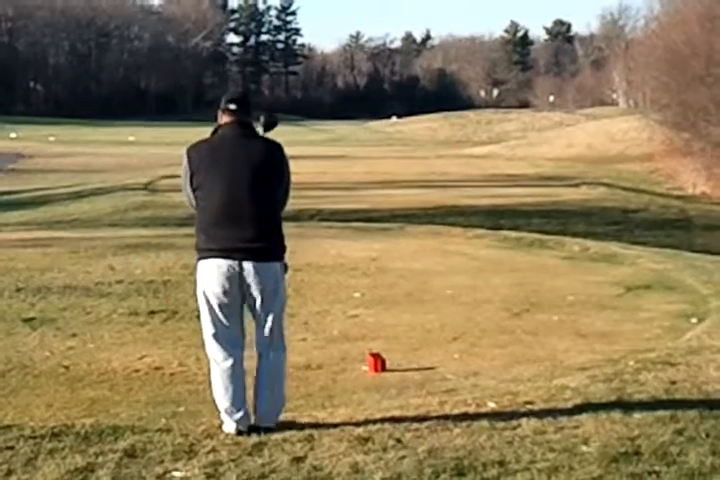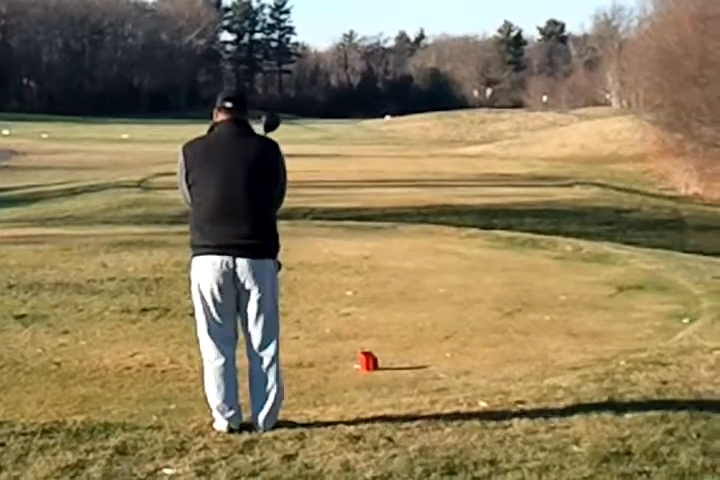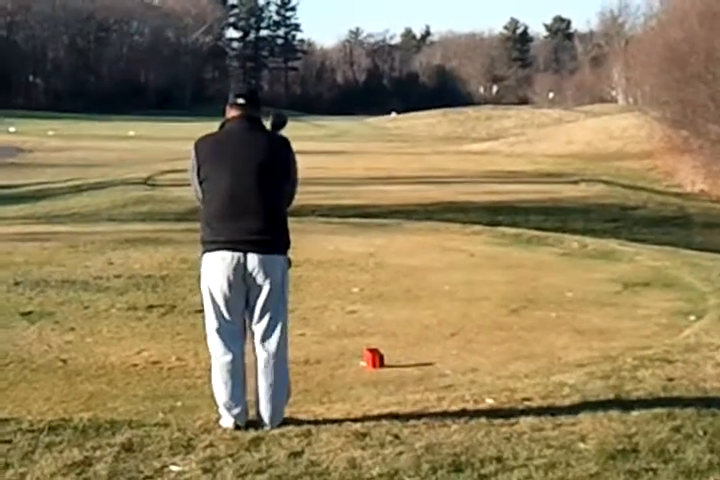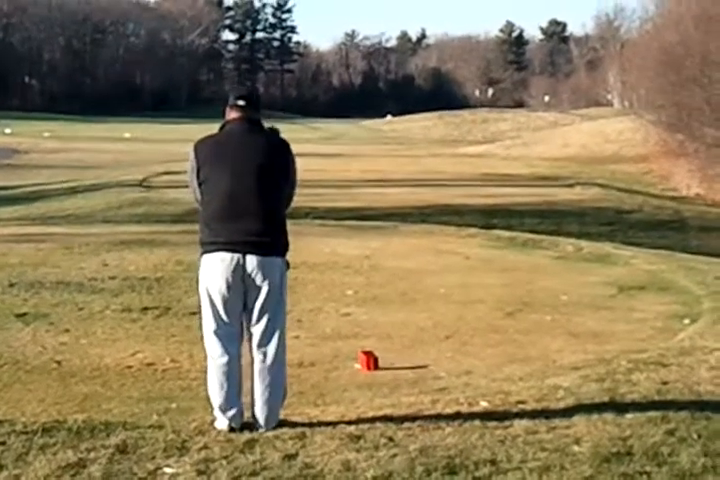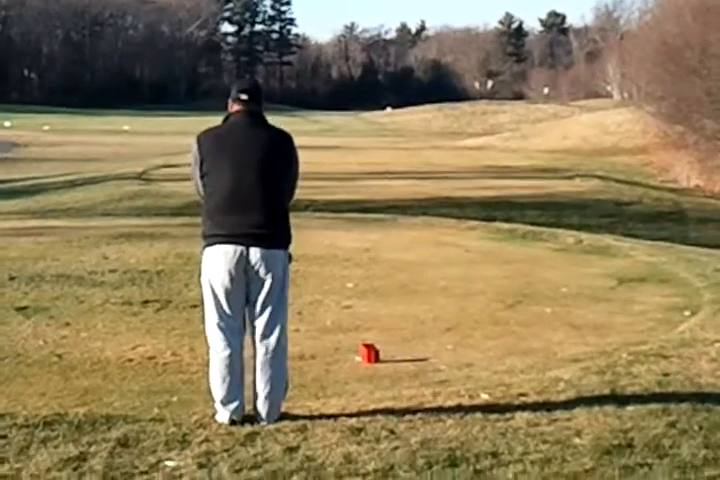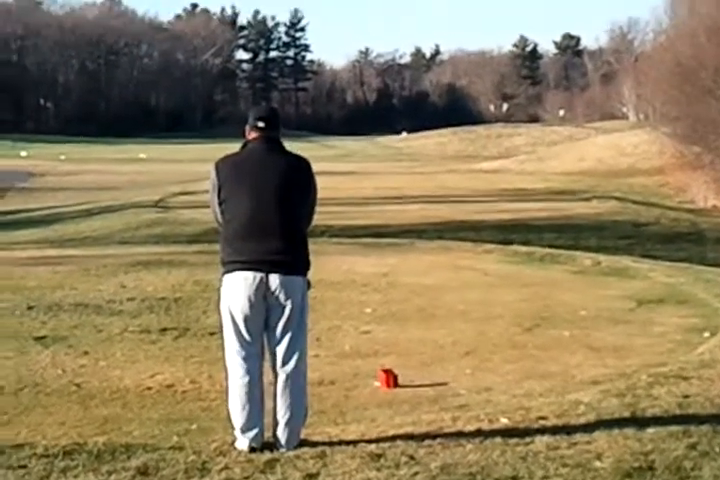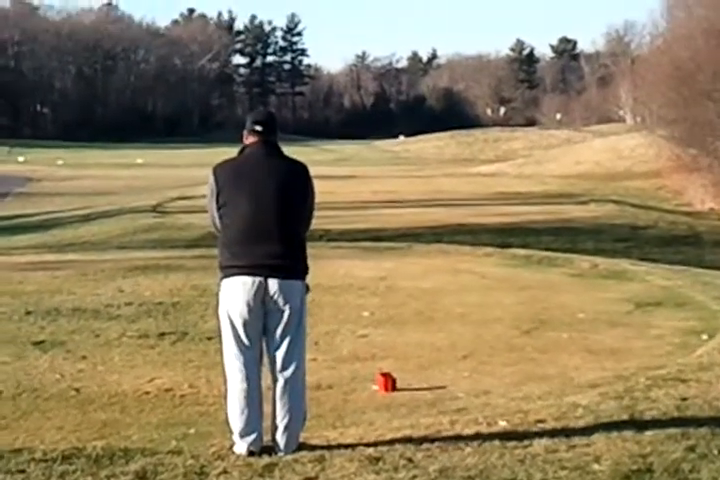
dt=0.3s
person 1, frame 1
left shoulder: (196, 154)
right shoulder: (272, 152)
left elbow: (194, 203)
right elbow: (281, 201)
left hip: (215, 259)
right hip: (264, 259)
left knee: (224, 346)
right knee: (271, 343)
left ankle: (235, 420)
right ankle: (266, 417)
person 1, frame 2
left shoulder: (191, 151)
right shoulder: (267, 150)
left elbow: (190, 199)
right elbow: (276, 200)
left hip: (209, 256)
right hip: (257, 257)
left knee: (216, 342)
right knee: (264, 342)
left ankle: (226, 418)
right ankle: (264, 418)
person 1, frame 3
left shoulder: (203, 147)
right shoulder: (279, 146)
left elbow: (202, 196)
right elbow: (287, 196)
left hip: (219, 252)
right hip: (268, 252)
left knee: (224, 339)
right knee: (270, 340)
left ankle: (232, 414)
right ankle: (272, 415)
person 1, frame 4
left shoulder: (203, 149)
right shoulder: (278, 148)
left elbow: (200, 198)
right elbow: (285, 199)
left hip: (218, 254)
right hip: (267, 254)
left knee: (221, 340)
right knee: (267, 341)
left ankle: (227, 417)
right ankle: (266, 417)
person 1, frame 5
left shoulder: (206, 141)
right shoulder: (281, 141)
left elbow: (202, 191)
right elbow: (288, 192)
left hip: (221, 246)
right hip: (269, 247)
left knee: (223, 333)
right knee: (269, 334)
left ankle: (229, 410)
right ankle: (268, 410)
person 1, frame 6
left shoulder: (224, 168)
right shoulder: (299, 167)
left elbow: (220, 218)
right elbow: (306, 218)
left hip: (240, 273)
right hip: (289, 273)
left knee: (243, 359)
right knee: (289, 359)
left ankle: (248, 437)
right ankle: (287, 437)
person 1, frame 7
left shoulder: (222, 173)
right shoulder: (297, 172)
left elbow: (218, 223)
right elbow: (304, 223)
left hip: (239, 277)
right hip: (287, 277)
left knee: (242, 364)
right knee: (288, 363)
left ankle: (247, 441)
right ankle: (287, 441)
